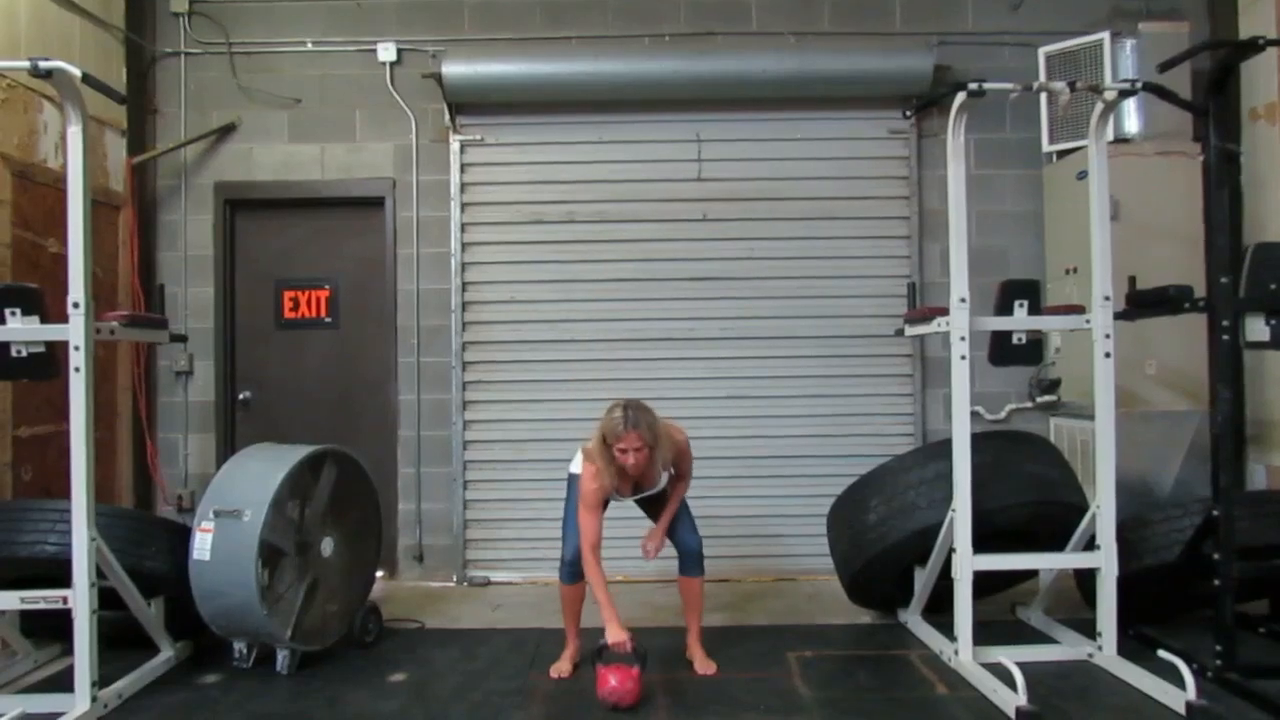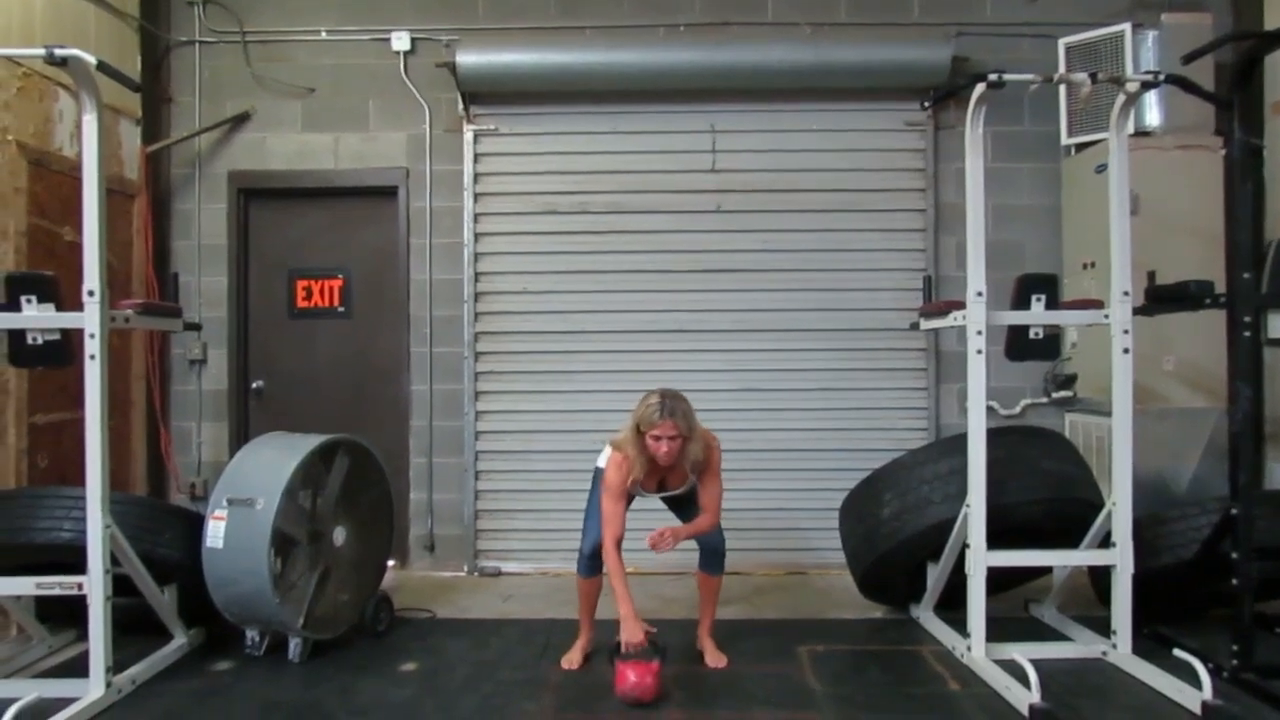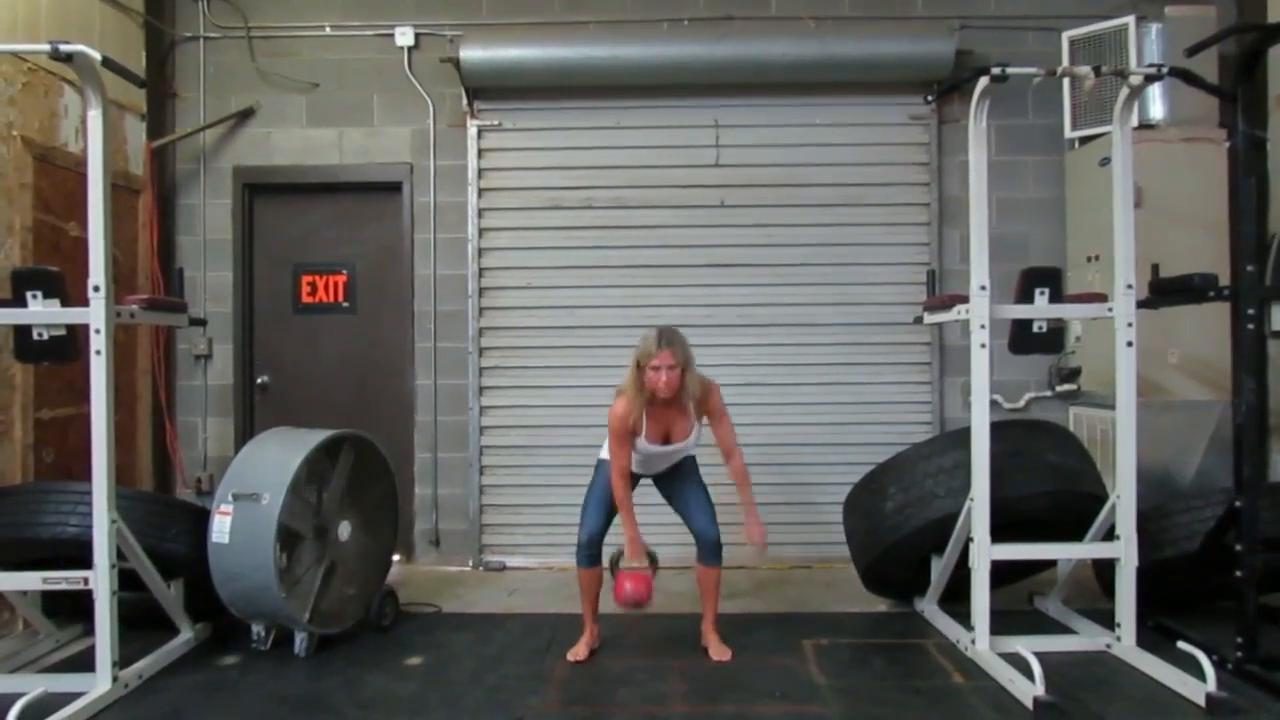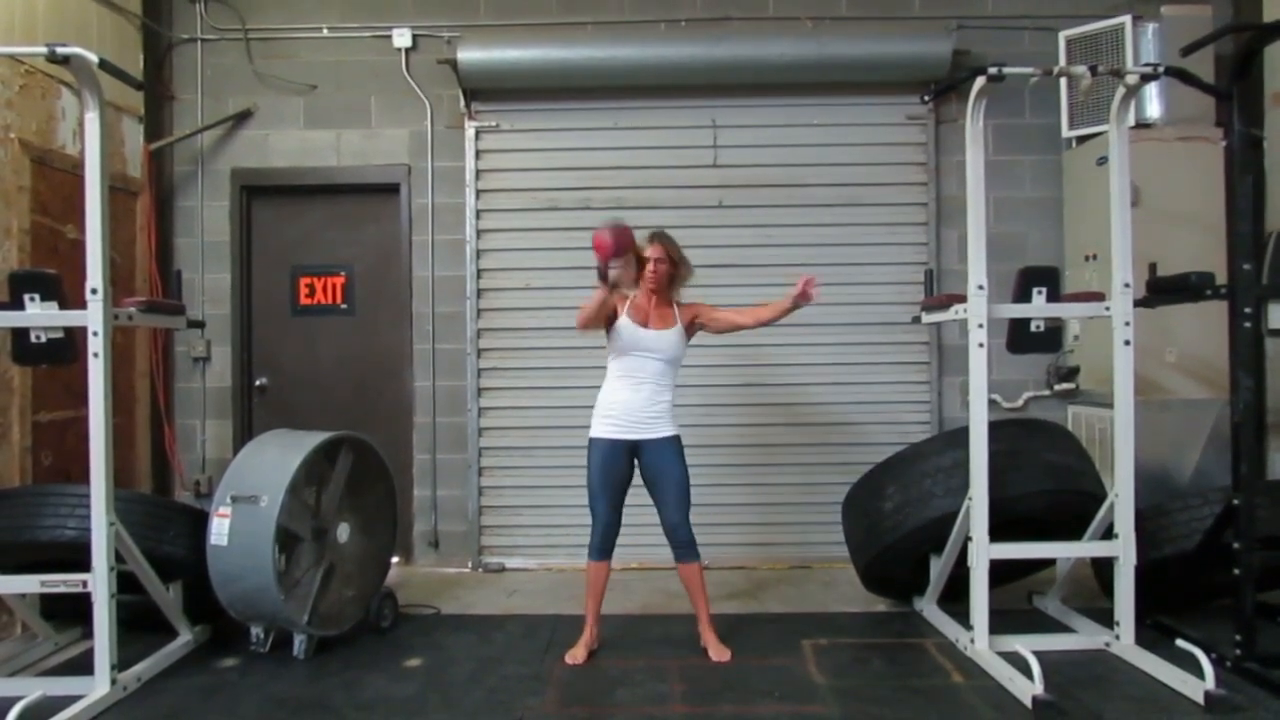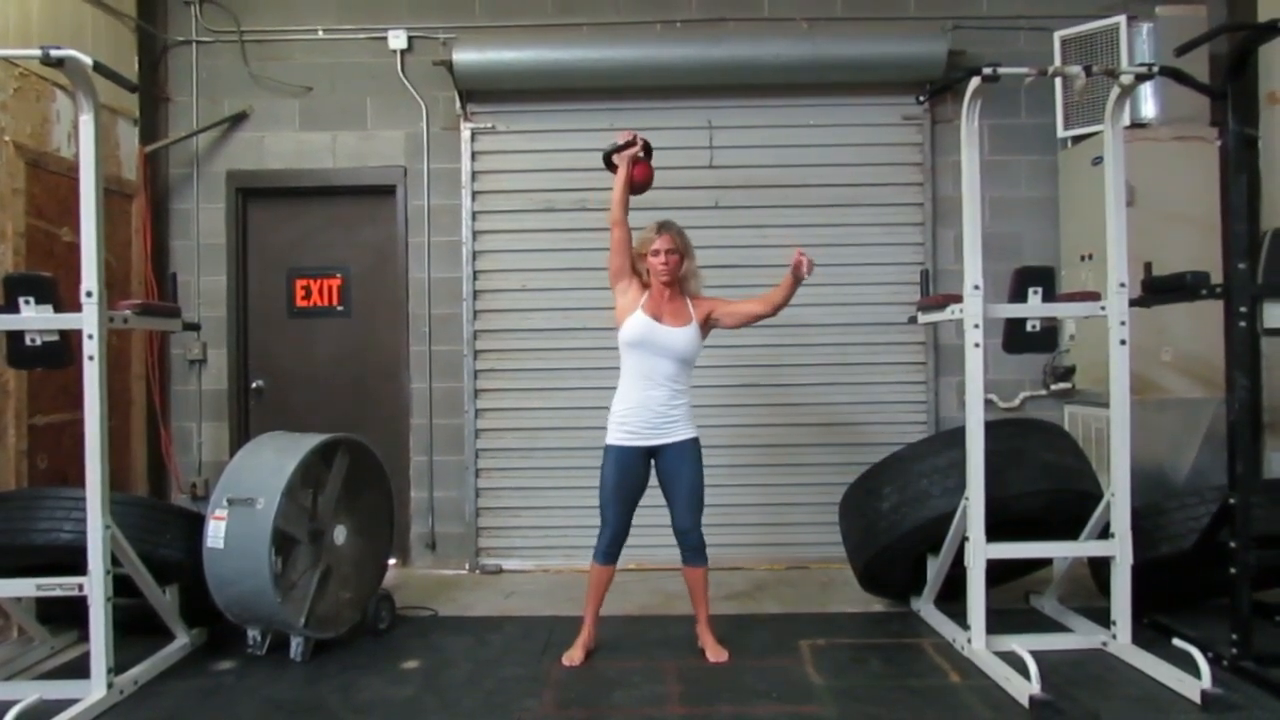
dt=1s
person 1, frame 1
left shoulder: (675, 442)
right shoulder: (594, 468)
left elbow: (681, 478)
right elbow: (590, 553)
left wrist: (661, 526)
right wrist: (611, 621)
left hip: (653, 484)
right hip: (596, 481)
left knee: (691, 547)
right knee: (572, 556)
left ankle: (694, 644)
right ankle: (572, 647)
person 1, frame 2
left shoulder: (707, 448)
right shoulder: (621, 459)
left elbow: (711, 515)
right elbow: (610, 544)
left wrist: (680, 532)
right wrist: (628, 617)
left hip: (681, 483)
right hip: (620, 474)
left knee: (714, 545)
right knee: (591, 549)
left ankle: (705, 636)
right ankle: (584, 638)
person 1, frame 3
left shoulder: (704, 393)
right shoulder: (625, 406)
left elbow: (731, 454)
right elbow: (618, 476)
left wrist: (750, 513)
right wrist: (631, 537)
left hip: (676, 464)
right hip: (625, 463)
left knee: (708, 535)
right knee: (588, 537)
left ankle: (710, 630)
right ankle: (590, 632)
person 1, frame 4
left shoulder: (687, 315)
right shoulder: (619, 301)
left elbow: (748, 319)
right elbow: (585, 320)
left wrist: (792, 302)
right wrist: (607, 288)
left hip: (660, 435)
right hip: (610, 432)
left knee: (679, 530)
right knee: (603, 532)
left ankle: (707, 631)
right ankle: (589, 632)
person 1, frame 5
left shoulder: (702, 310)
right shoulder: (629, 294)
left elbow: (763, 308)
right elbow: (618, 225)
left wrist: (793, 279)
right wrist: (624, 166)
left hip: (679, 437)
right hip: (627, 436)
left knee: (689, 533)
right knee: (612, 536)
left ankle: (704, 631)
right ankle: (587, 633)
